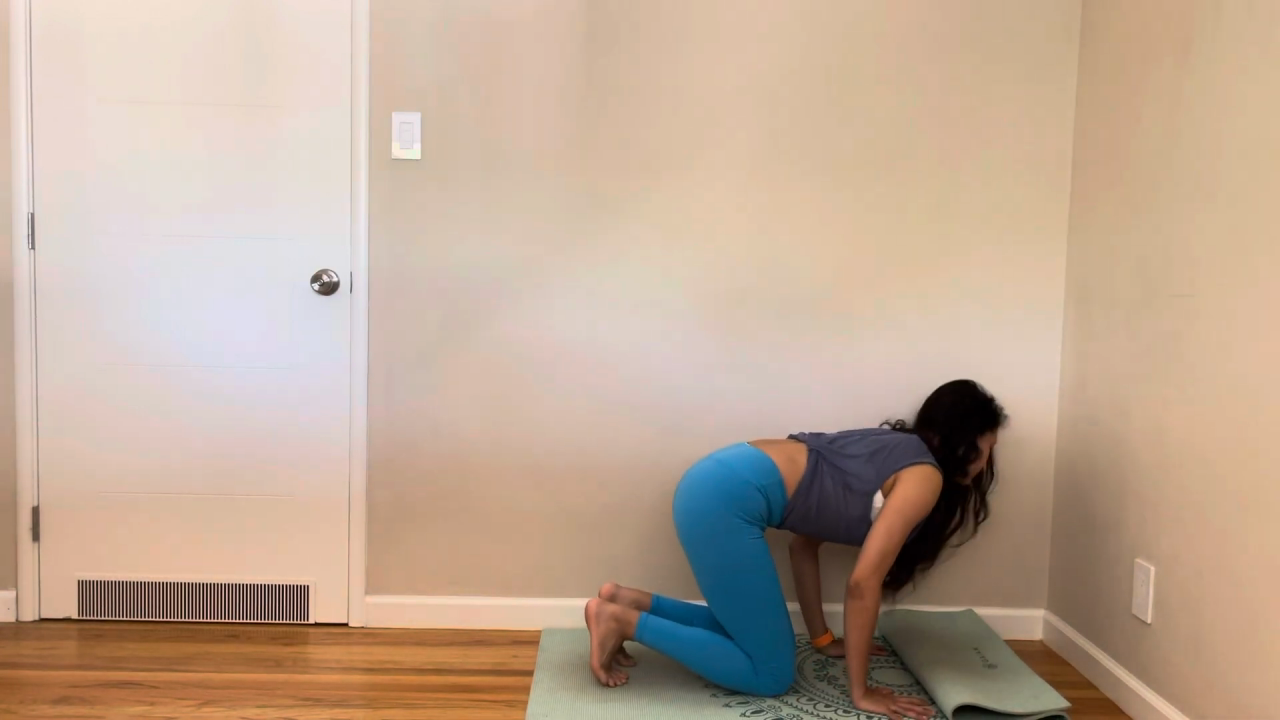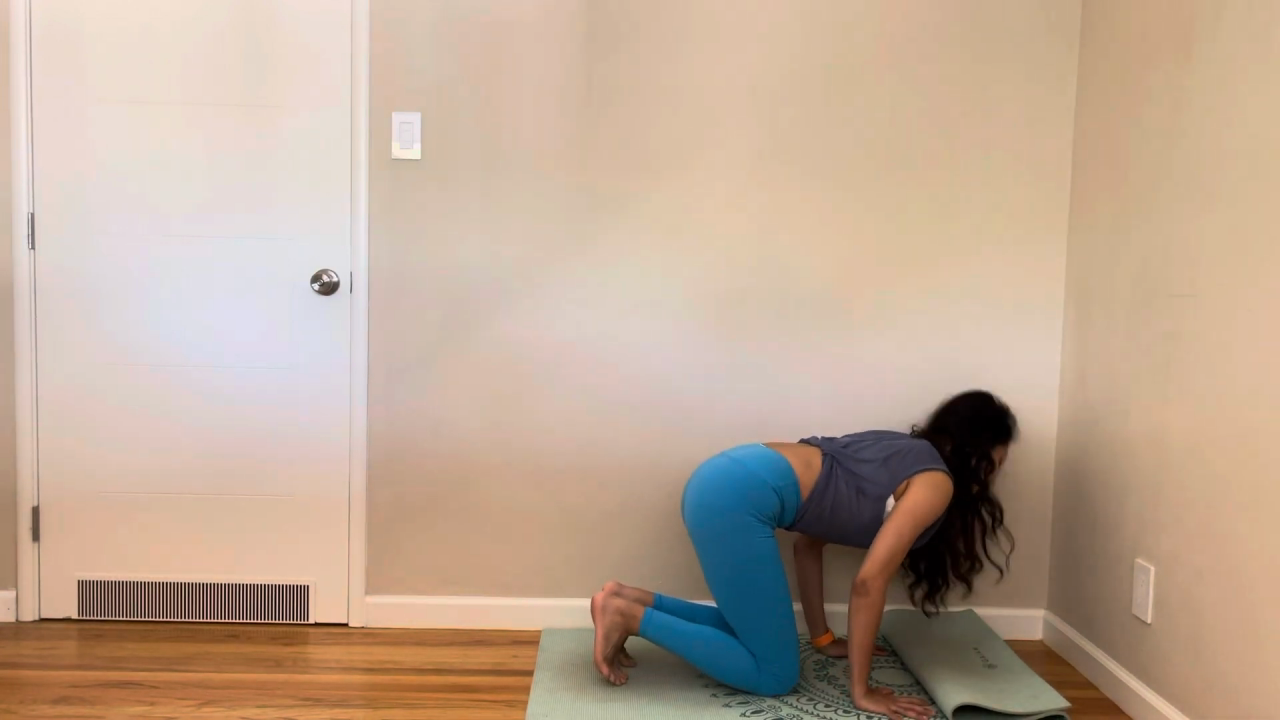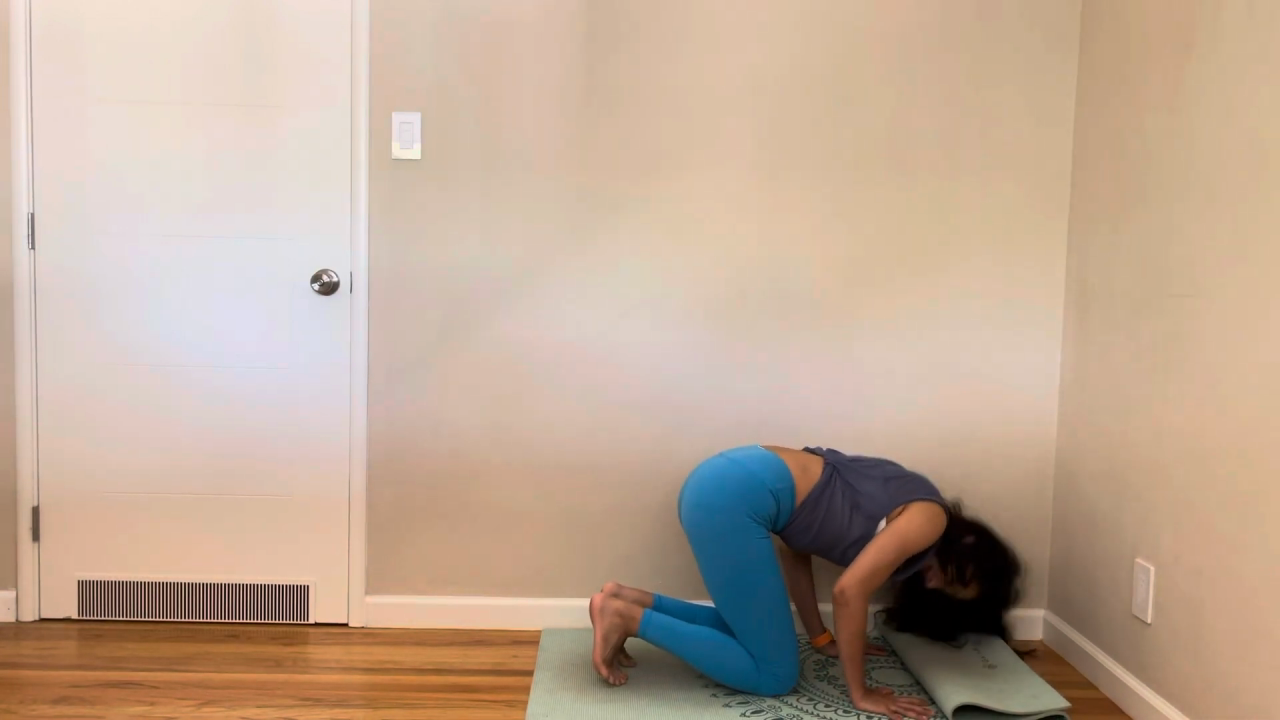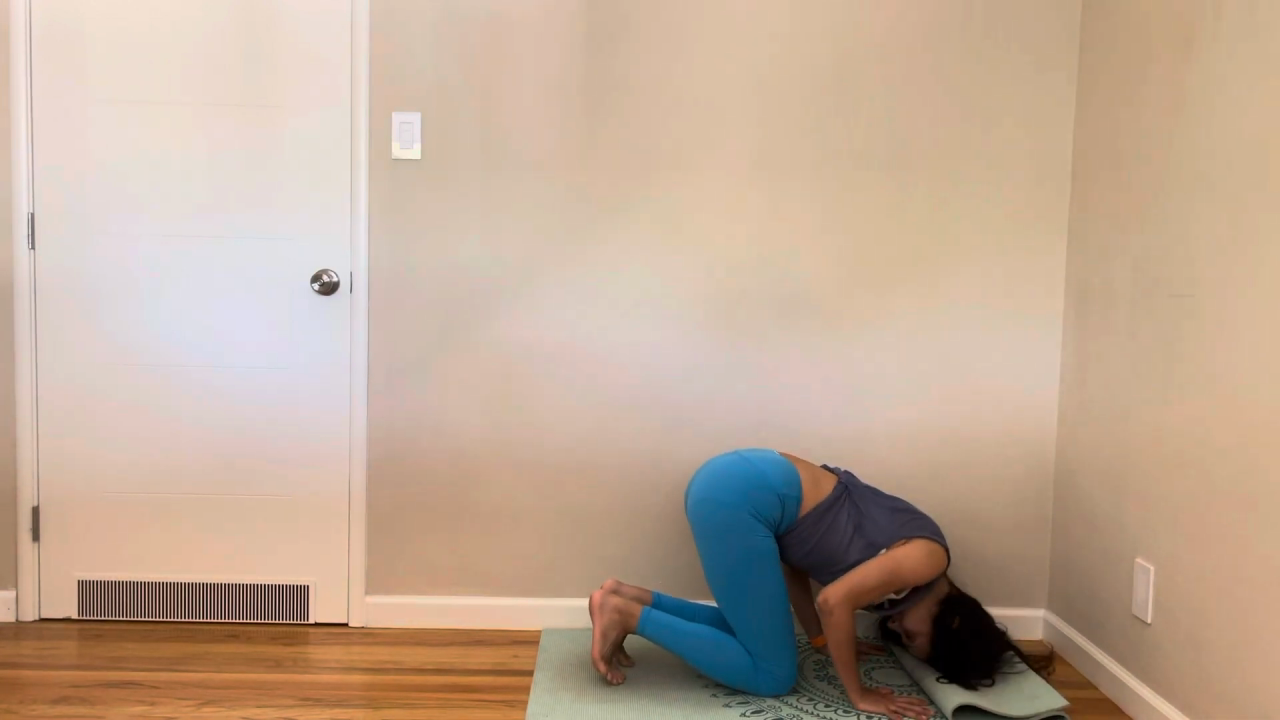
dt=0.3s
person 1, frame 1
left shoulder: (894, 453)
right shoulder: (925, 476)
left elbow: (803, 545)
right elbow: (863, 582)
left wrist: (823, 638)
left hip: (715, 483)
right hip: (726, 500)
left knee: (754, 637)
right knee: (772, 675)
left ankle: (628, 600)
right ankle: (623, 621)
person 1, frame 2
left shoulder: (904, 453)
right shoulder: (936, 482)
left elbow: (809, 542)
right elbow: (869, 581)
left wrist: (822, 638)
left hip: (721, 481)
right hip: (736, 498)
left knee: (752, 631)
right knee: (773, 673)
left ankle: (630, 597)
right ankle: (630, 615)
person 1, frame 3
left shoulder: (905, 497)
right shoulder: (930, 517)
left elbow: (793, 551)
right elbow: (849, 591)
left wrist: (821, 638)
left hip: (720, 482)
right hip: (734, 499)
left knee: (753, 639)
right knee: (774, 675)
left ankle: (628, 599)
right ankle: (628, 617)
person 1, frame 4
left shoulder: (906, 546)
right shoulder: (927, 558)
left elbow: (793, 565)
right elbow: (834, 601)
left wrist: (822, 640)
left hip: (730, 481)
right hip: (738, 497)
left knee: (757, 635)
right knee: (771, 675)
left ankle: (629, 596)
right ankle: (628, 616)
